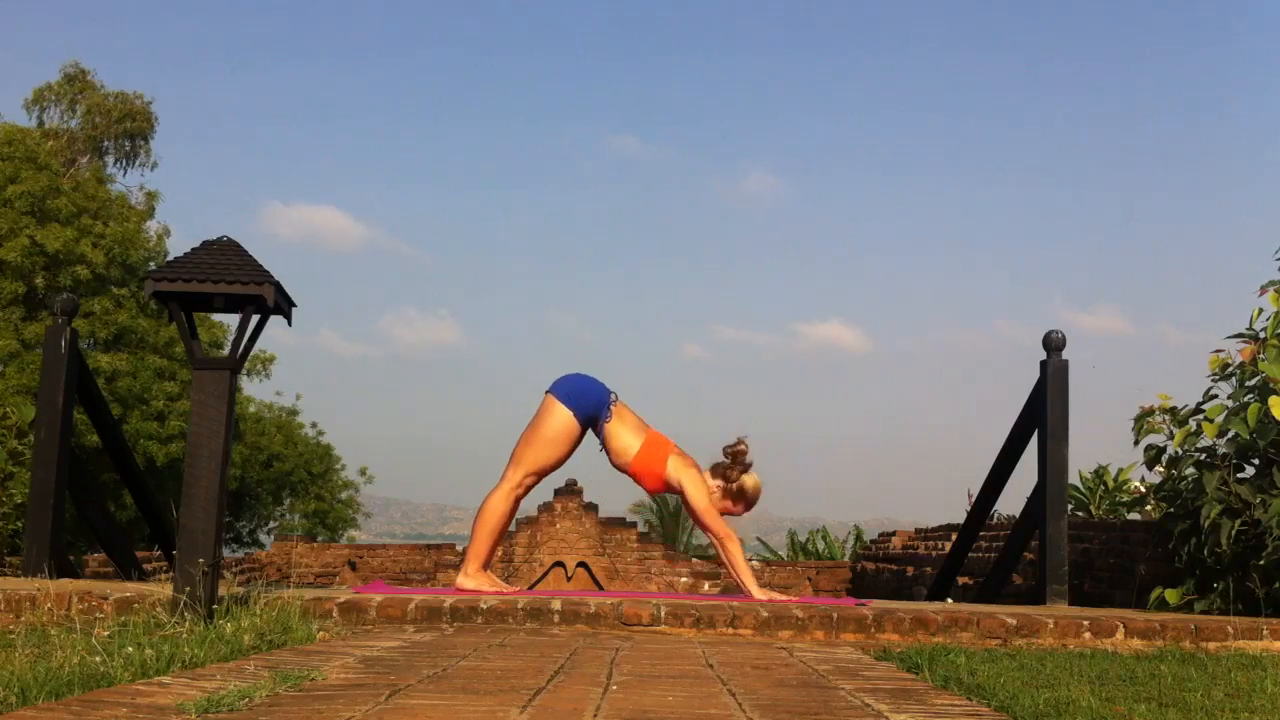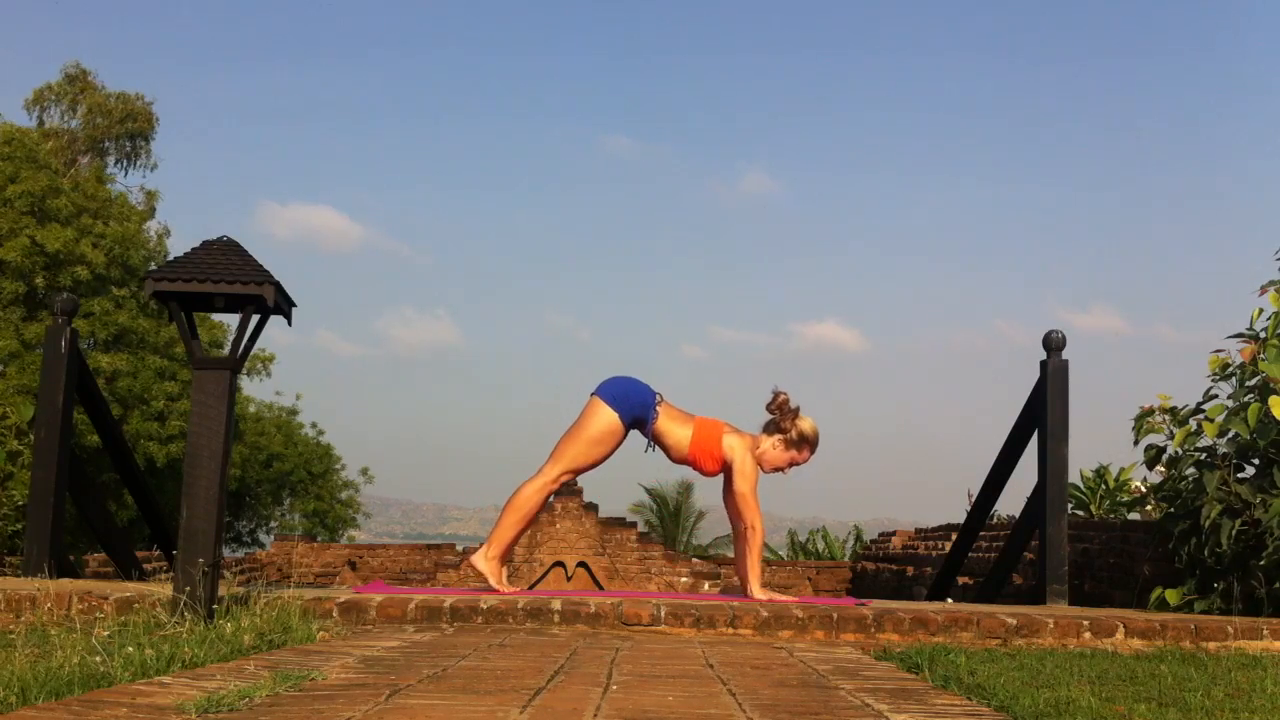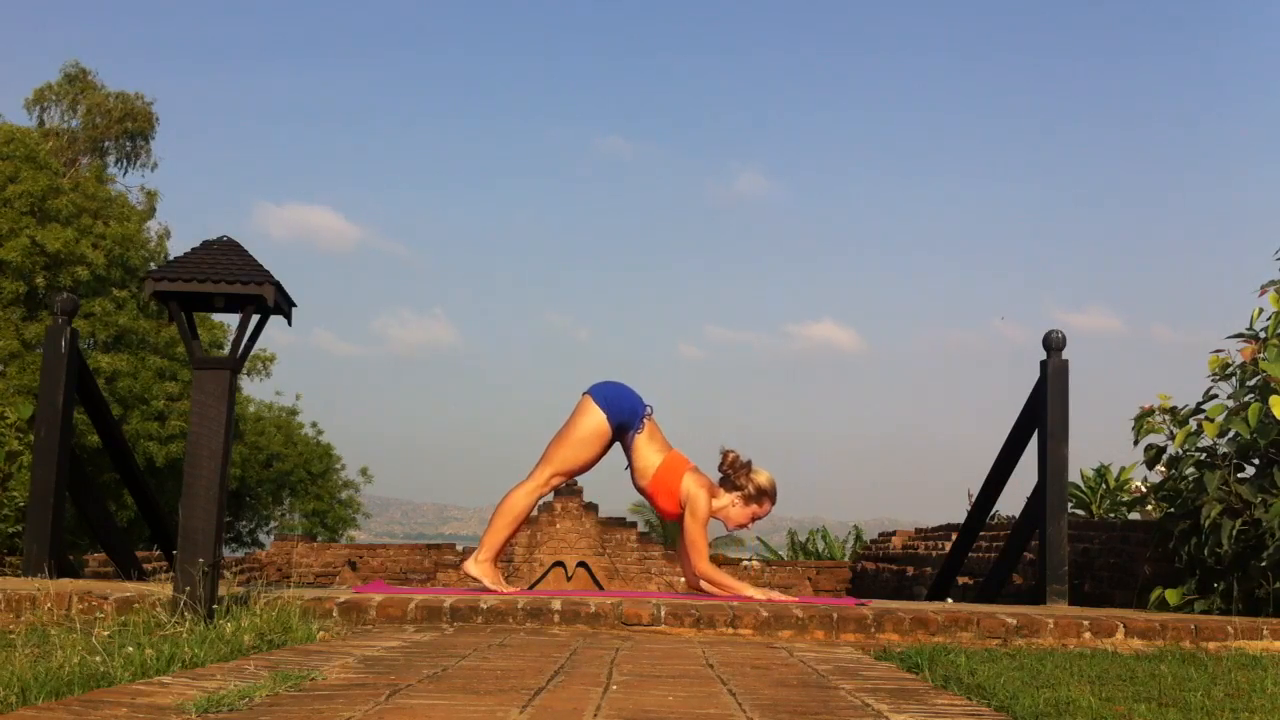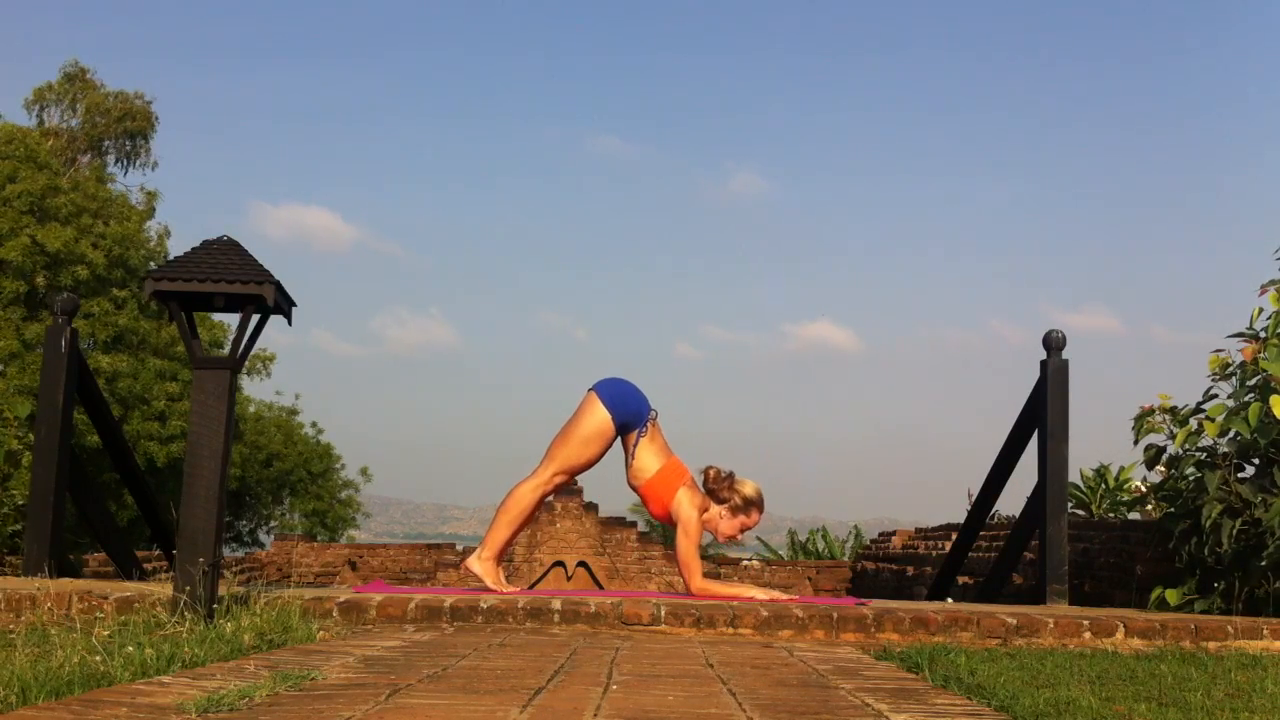
dt=1s
person 1, frame 1
left shoulder: (690, 478)
right shoulder: (690, 479)
left elbow: (721, 538)
right elbow: (725, 536)
left wrist: (752, 588)
right wrist: (755, 590)
left hip: (587, 403)
right hip: (582, 398)
left knee: (520, 484)
right knee: (515, 482)
left ankle: (481, 569)
right ankle: (471, 571)
person 1, frame 2
left shoulder: (737, 458)
right shoulder: (742, 451)
left elbow: (741, 527)
right elbow: (753, 525)
left wrist: (749, 586)
right wrist: (756, 587)
left hip: (631, 406)
right hip: (627, 400)
left knee: (555, 477)
right knee: (552, 476)
left ankle: (498, 559)
right ankle: (490, 554)
person 1, frame 3
left shoulder: (698, 501)
right shoulder: (698, 496)
left elbow: (694, 577)
right elbow: (702, 567)
left wrist: (745, 593)
right wrist: (750, 591)
left hip: (619, 413)
right hip: (615, 405)
left knee: (546, 482)
right knee: (543, 480)
left ankle: (489, 562)
right ankle: (482, 559)
person 1, frame 4
left shoulder: (694, 508)
right shoulder: (689, 509)
left elbow: (694, 580)
right elbow: (696, 585)
left wrist: (749, 590)
right wrist: (751, 591)
left hip: (624, 406)
right hip: (619, 402)
left knee: (553, 481)
right knee: (547, 477)
left ankle: (493, 559)
right ankle: (485, 556)
